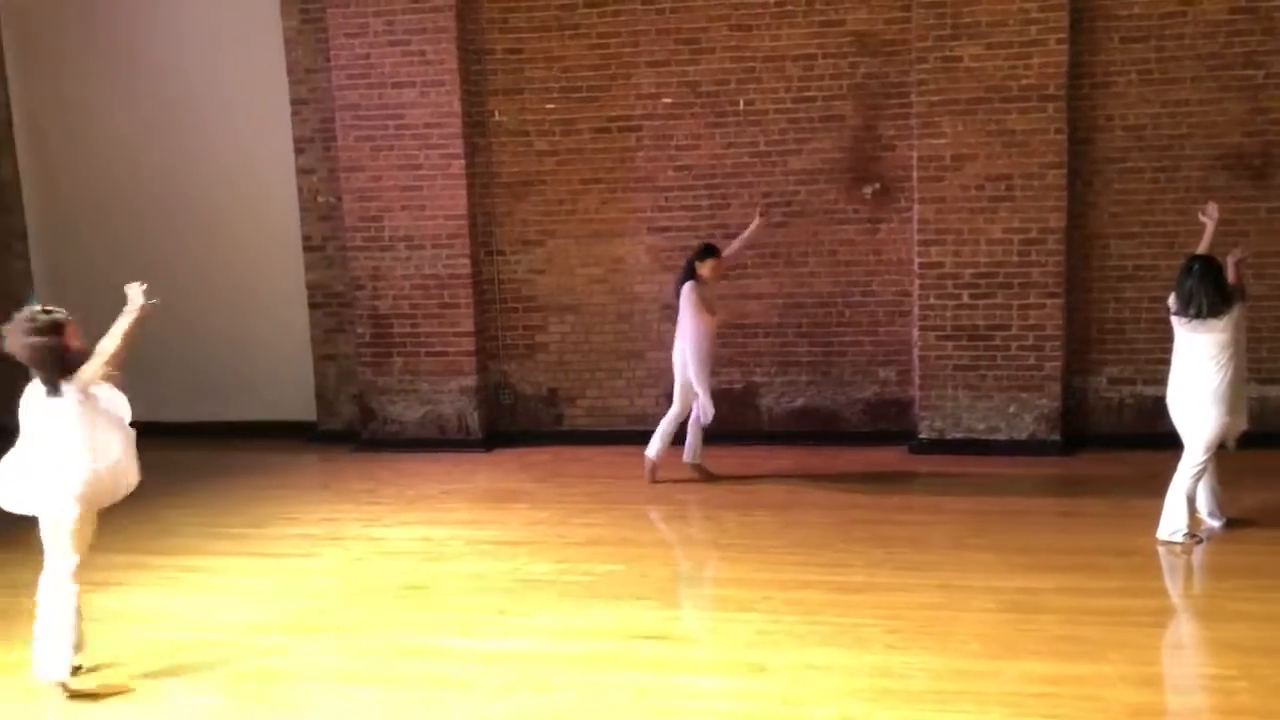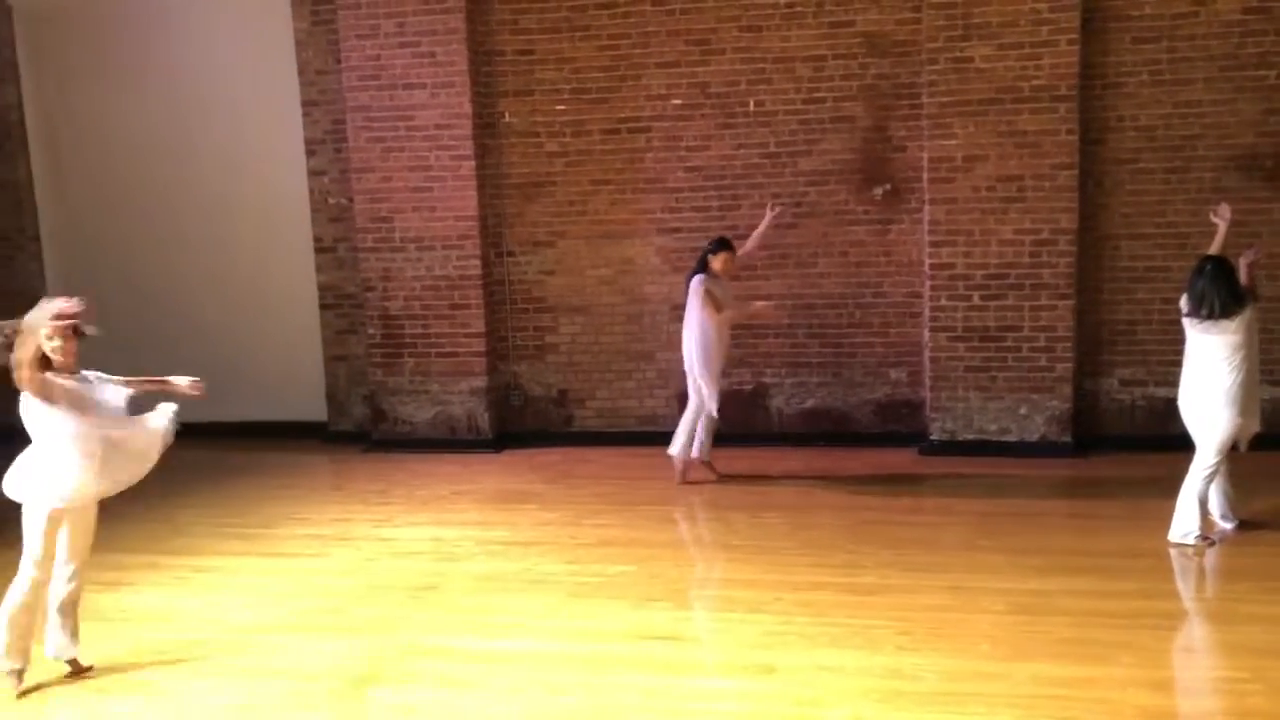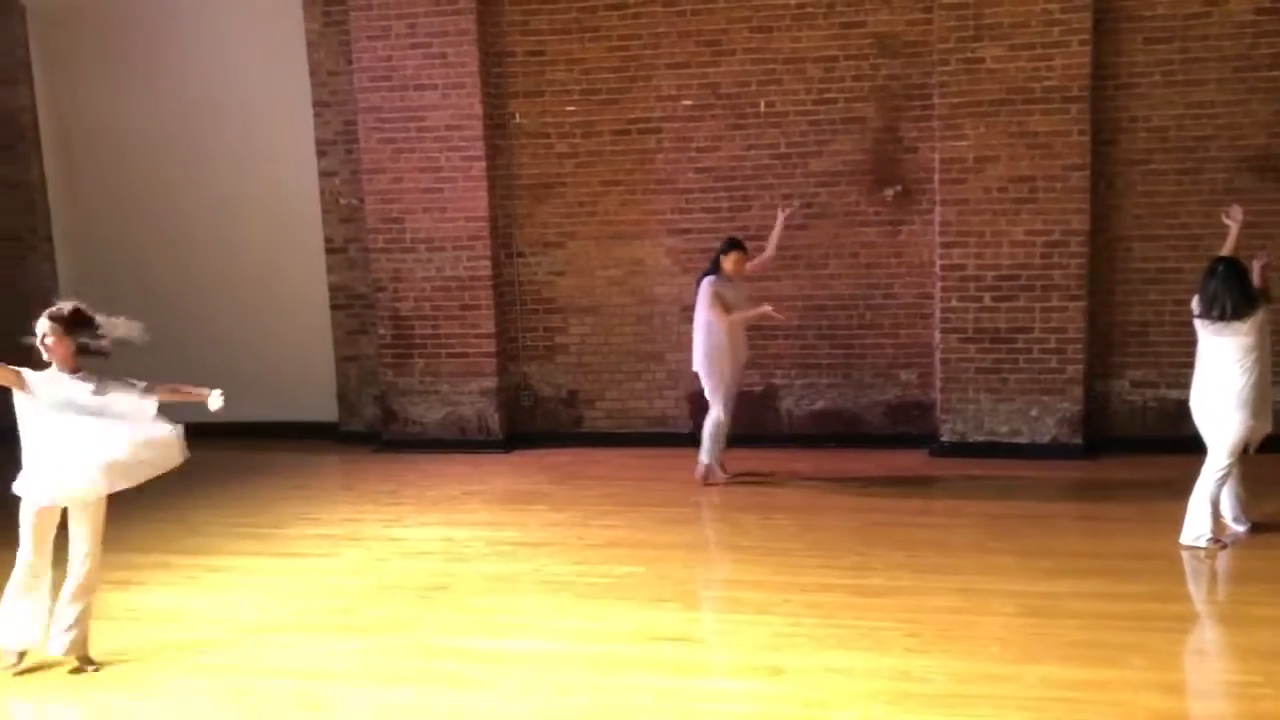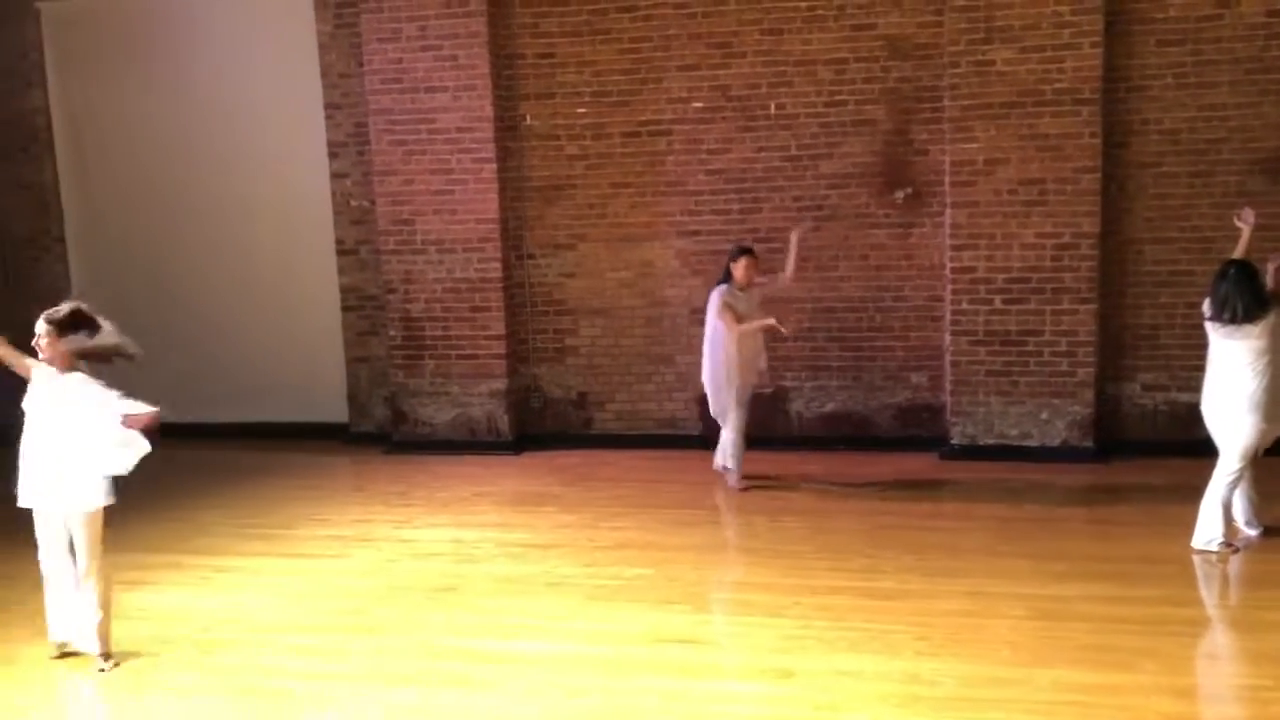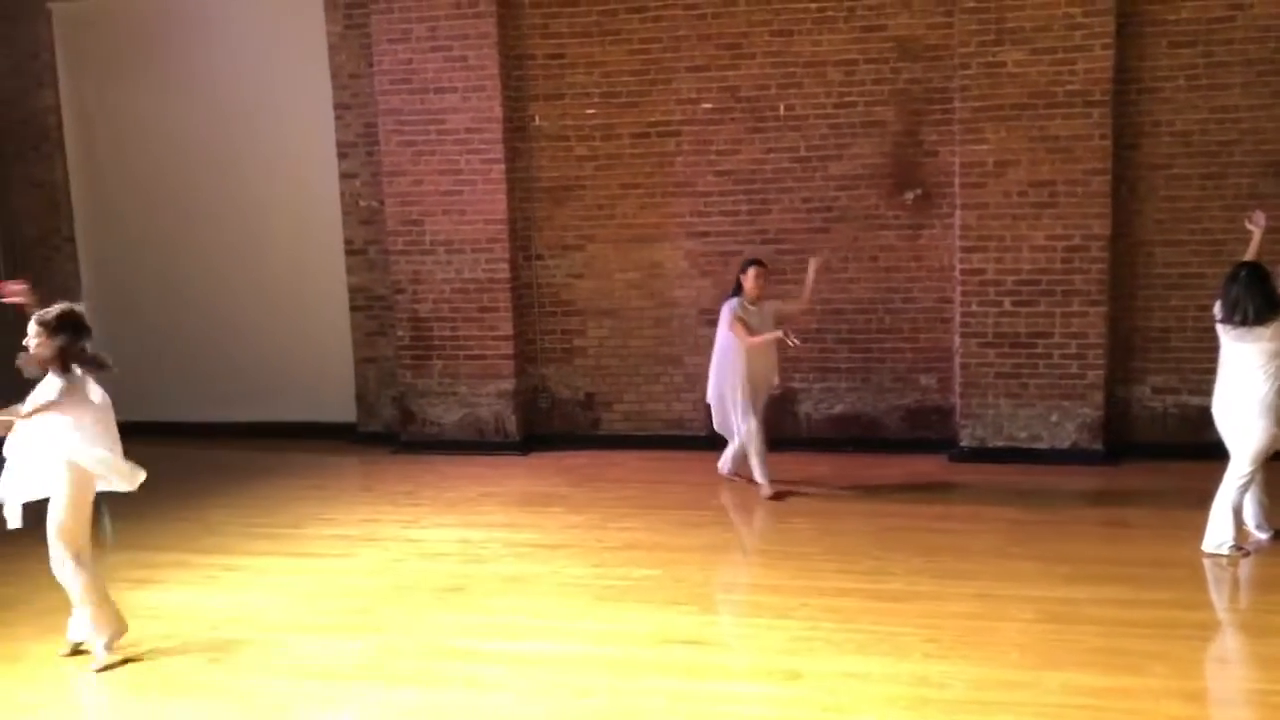
dt=0.1s
person 1, frame 1
left shoulder: (44, 385)
right shoulder: (73, 383)
right elbow: (104, 358)
right wrist: (132, 311)
left hip: (60, 486)
right hip: (72, 494)
left knee: (60, 568)
right knee: (65, 573)
left ankle: (54, 656)
right ankle: (58, 665)
person 1, frame 2
left shoulder: (90, 383)
right shoulder: (38, 387)
left elbow: (127, 384)
left wrist: (170, 383)
right wrist: (37, 321)
left hip: (82, 490)
right hip: (50, 490)
left knee: (73, 568)
right knee: (35, 573)
left ankle: (64, 650)
person 1, frame 3
left shoulder: (101, 384)
right shoulder: (32, 381)
left elbow: (154, 391)
left wrist: (199, 393)
left hip: (86, 485)
right hip: (42, 483)
left knee: (85, 564)
right knee: (32, 561)
left ankle: (73, 644)
person 1, frame 4
left shoulder: (85, 388)
right shoulder: (43, 375)
left elbow: (126, 405)
left wrist: (141, 414)
left hip: (78, 489)
right hip: (43, 482)
left knee: (89, 564)
right knee: (54, 561)
left ankle: (98, 643)
right ankle: (68, 633)
person 1, frame 5
left shoulder: (60, 385)
right shoulder: (75, 371)
left elbow: (40, 404)
right elbow: (55, 335)
left hip: (71, 476)
right hip: (78, 474)
left knee: (65, 557)
right knee: (77, 556)
left ankle: (107, 637)
right ankle: (88, 634)
person 2, frame 1
left shoulder: (1176, 309)
right shoulder: (1229, 315)
left elbow: (1195, 268)
right elbow: (1236, 290)
left wrist: (1210, 227)
right wrist: (1234, 266)
left hip: (1180, 397)
right hip: (1210, 402)
left knee: (1202, 455)
right knee: (1195, 461)
left ankle: (1210, 515)
right ankle: (1173, 528)
person 2, frame 2
left shoulder: (1188, 309)
right shoulder: (1241, 316)
left elbow: (1208, 269)
right elbow: (1247, 291)
left wrist: (1222, 227)
right wrist: (1246, 267)
left hip: (1192, 399)
right hip: (1222, 403)
left knee: (1214, 457)
right knee: (1206, 463)
left ankle: (1223, 517)
right ankle: (1185, 530)
person 2, frame 3
left shoulder: (1200, 311)
right shoulder: (1253, 318)
left elbow: (1219, 272)
right elbow: (1259, 293)
left wrist: (1234, 229)
right wrist: (1259, 270)
left hip: (1203, 400)
right hip: (1234, 405)
left knee: (1227, 459)
right knee: (1219, 465)
left ankle: (1235, 519)
right ankle: (1197, 532)
person 2, frame 4
left shoulder: (1211, 314)
left elbow: (1231, 275)
left wrist: (1246, 232)
left hip: (1215, 404)
right hip: (1246, 408)
left knee: (1239, 463)
right knee: (1231, 469)
left ankle: (1248, 523)
right ankle: (1208, 536)
person 2, frame 5
left shoulder: (1223, 316)
left elbow: (1242, 277)
left hip: (1226, 406)
left knee: (1249, 466)
right knee: (1241, 472)
right ankle: (1219, 540)
person 3, frame 1
left shoulder: (702, 282)
right shoulder: (691, 289)
left elbow: (731, 250)
right elbow: (712, 321)
left wrist: (754, 227)
left hip: (699, 355)
right hip: (690, 356)
left knee: (701, 407)
right knee: (680, 408)
left ankle: (692, 459)
right ankle: (653, 456)
person 3, frame 2
left shoulder: (718, 277)
right shoulder: (699, 283)
left elbow: (749, 247)
right elbow: (716, 316)
left wrist: (767, 221)
right wrist: (749, 308)
left hip: (715, 351)
right hip: (701, 351)
left knee: (711, 405)
right knee: (698, 404)
left ankle: (700, 453)
right ankle: (680, 455)
person 3, frame 3
left shoulder: (738, 279)
right shoulder: (710, 285)
left elbow: (768, 254)
right elbow: (725, 318)
left wrist: (780, 222)
right wrist: (758, 312)
left hip: (733, 353)
right hip: (715, 354)
left knee: (725, 407)
right knee: (718, 409)
left ankle: (714, 457)
right ankle: (706, 461)
person 3, frame 4
left shoulder: (754, 290)
right shoulder: (721, 295)
left elbow: (787, 277)
right elbow: (735, 328)
left wrist: (793, 244)
right wrist: (764, 322)
left hip: (747, 365)
right hip: (726, 365)
left knee: (738, 417)
right knee: (734, 417)
left ankle: (722, 461)
right ankle: (732, 470)
person 3, frame 5
left shoulder: (768, 306)
right shoulder: (731, 309)
left elbow: (801, 304)
right elbow: (747, 340)
left wrist: (811, 273)
right wrist: (775, 335)
left hip: (761, 378)
right hip: (738, 379)
left knee: (749, 427)
right knee: (753, 426)
left ankle: (727, 465)
right ankle: (763, 481)
